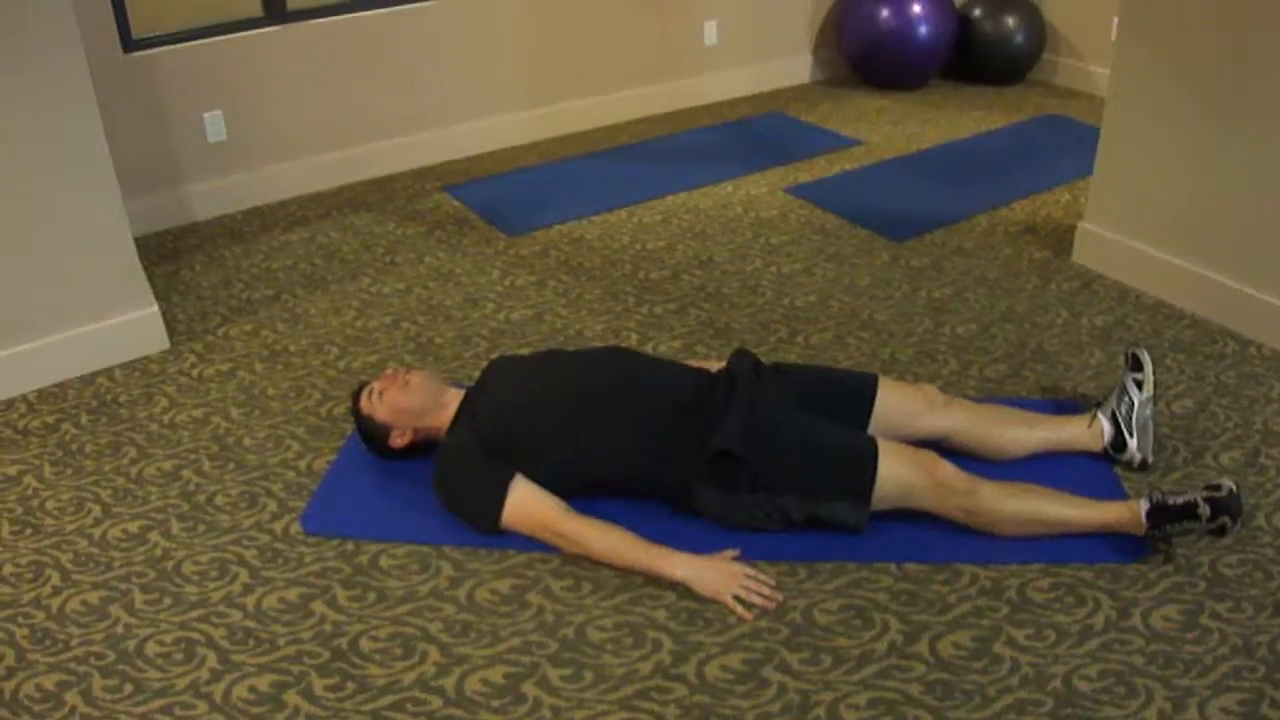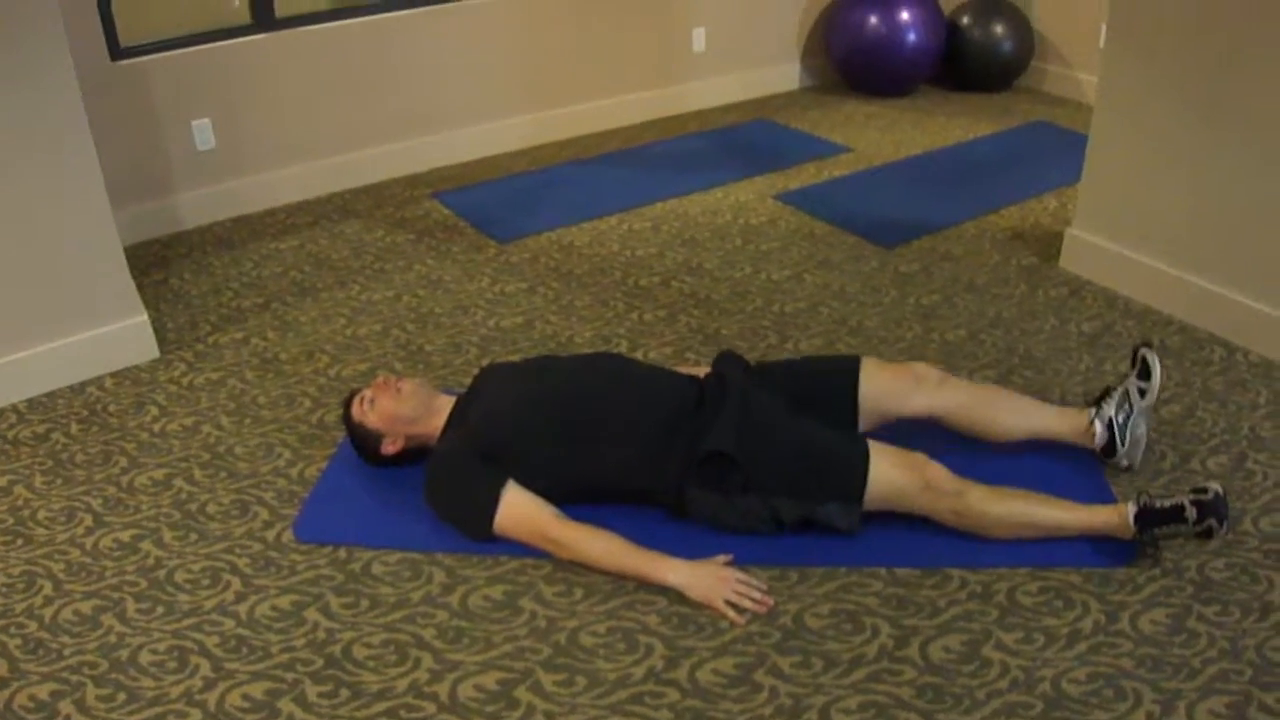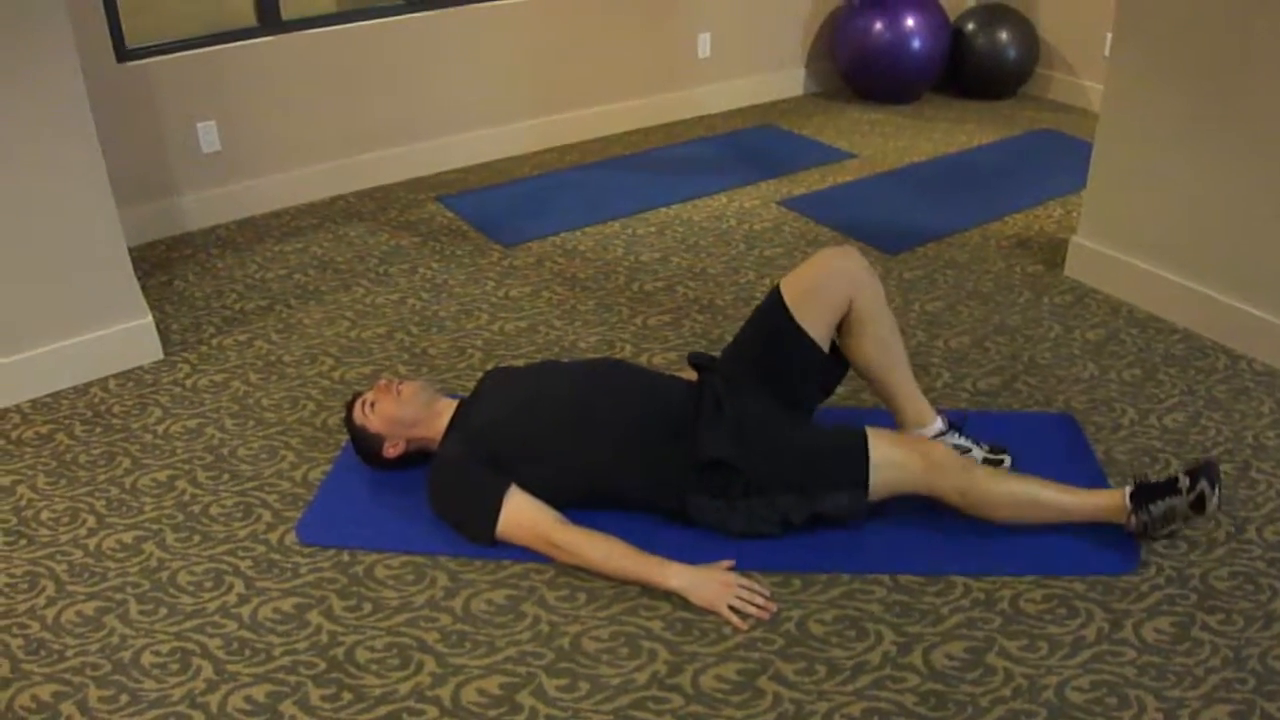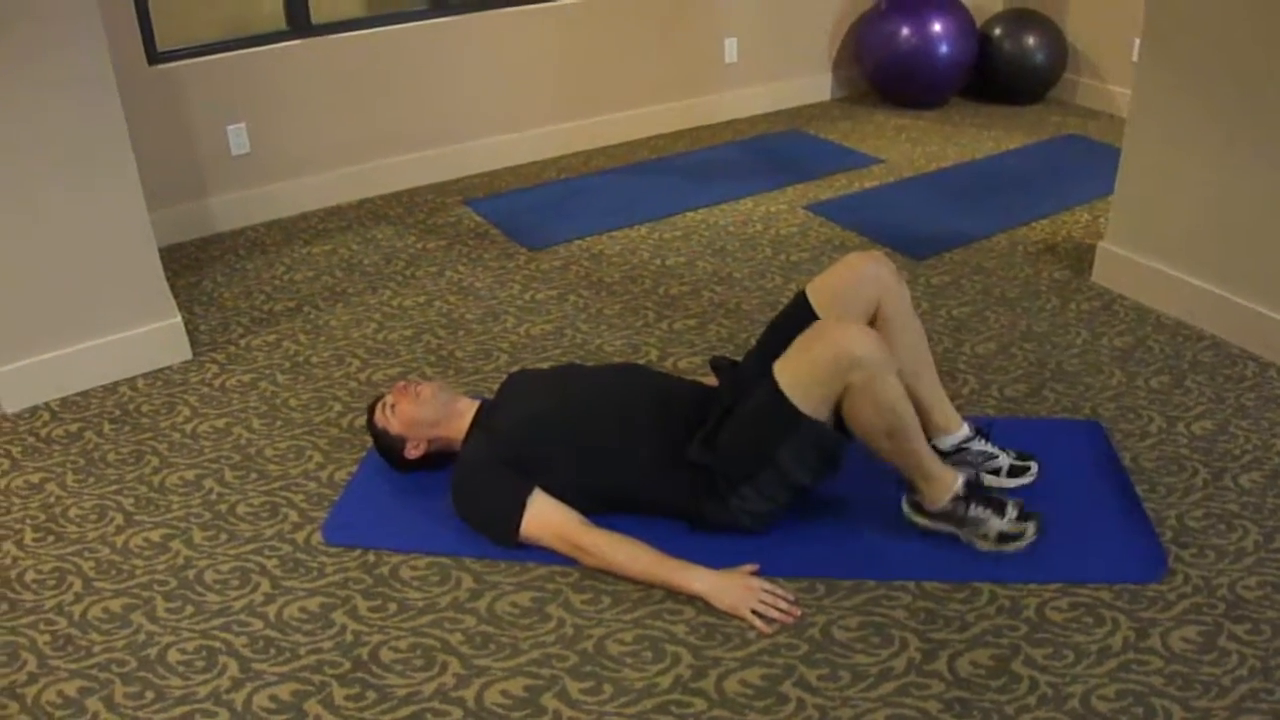
dt=1s
person 1, frame 1
left shoulder: (500, 377)
right shoulder: (464, 464)
right elbow: (560, 523)
left wrist: (698, 362)
right wrist: (688, 569)
left hip: (725, 391)
right hip: (721, 461)
left knee: (925, 407)
right knee: (933, 481)
left ankle: (1104, 431)
right ankle: (1143, 516)
person 1, frame 2
left shoulder: (491, 385)
right shoulder: (456, 473)
right elbow: (555, 531)
left wrist: (690, 370)
right wrist: (681, 574)
left hip: (715, 394)
right hip: (712, 464)
left knee: (920, 382)
right knee: (925, 484)
left ankle: (1096, 427)
right ankle: (1130, 520)
person 1, frame 3
left shoulder: (498, 387)
right shoulder: (459, 476)
right elbow: (556, 537)
left wrist: (693, 379)
right wrist: (682, 578)
left hip: (716, 395)
right hip: (721, 475)
left knee: (842, 269)
right knee: (930, 471)
left ankle: (925, 427)
right ankle: (1124, 505)
person 1, frame 4
left shoulder: (518, 391)
right shoulder: (480, 477)
right elbow: (579, 538)
left wrist: (717, 385)
right wrist: (706, 582)
left hip: (725, 399)
right hip: (729, 480)
left knee: (871, 272)
right knee: (850, 346)
left ankle: (951, 439)
right ankle: (942, 493)
